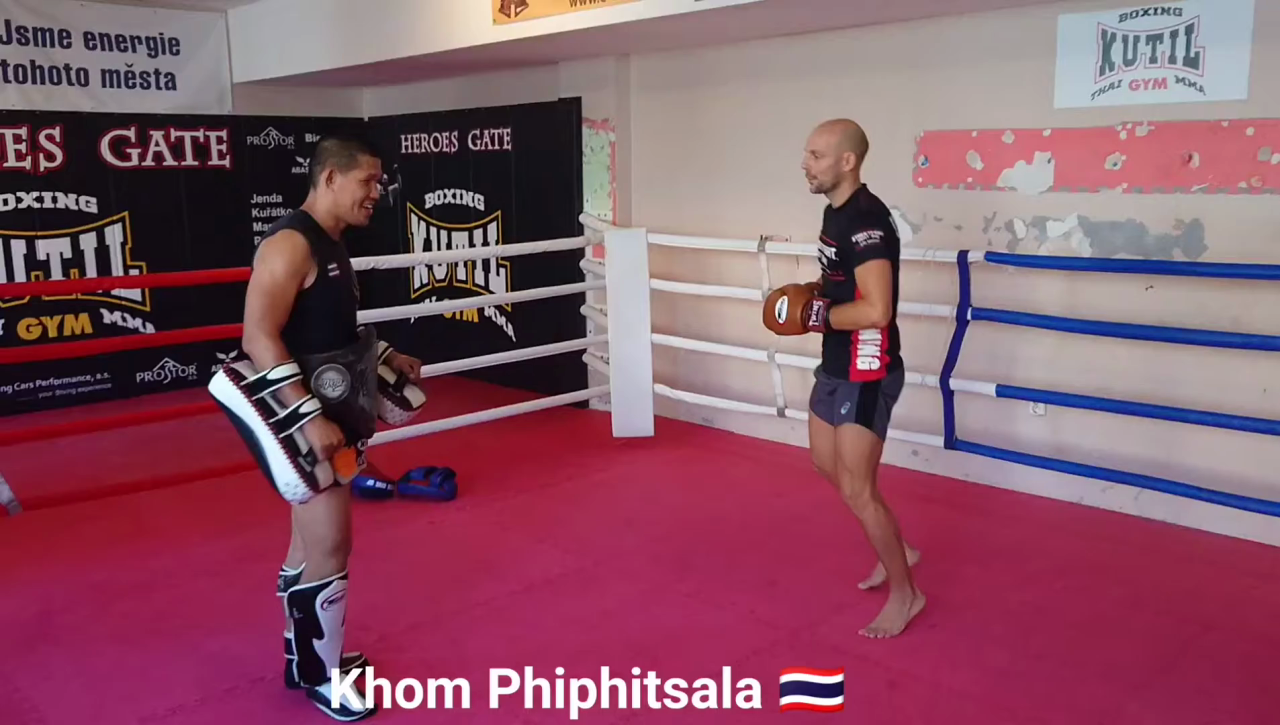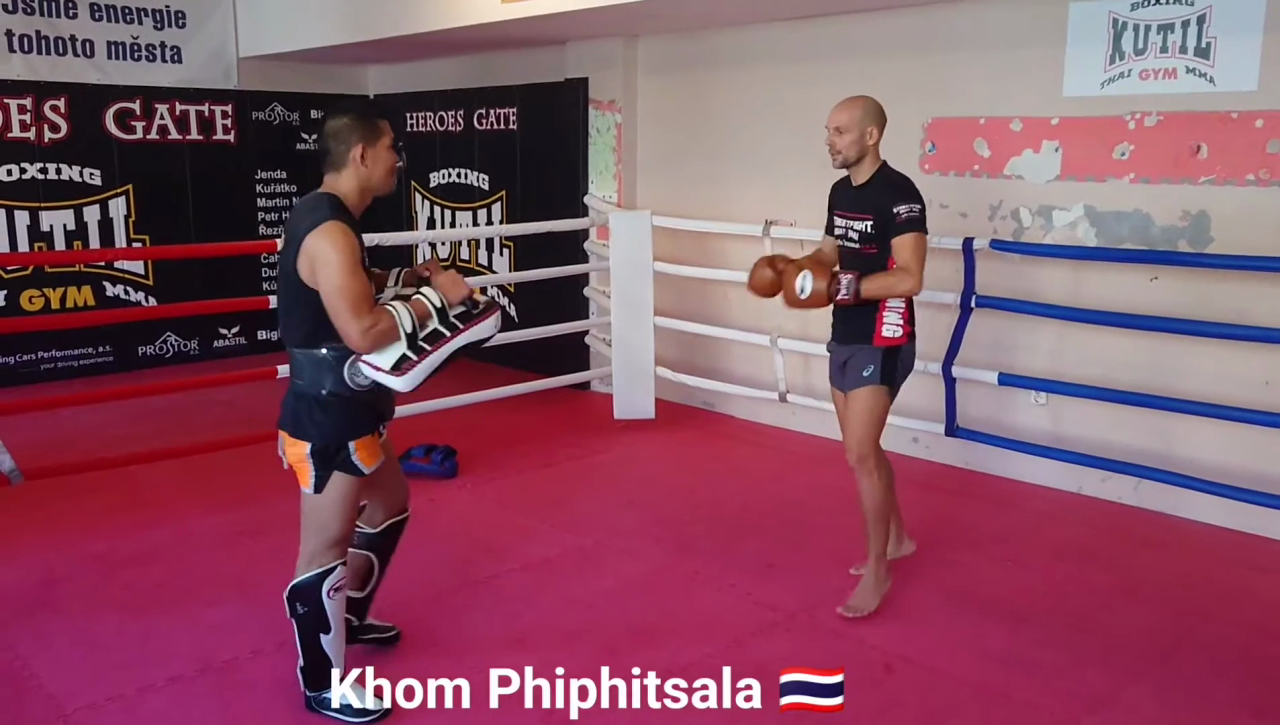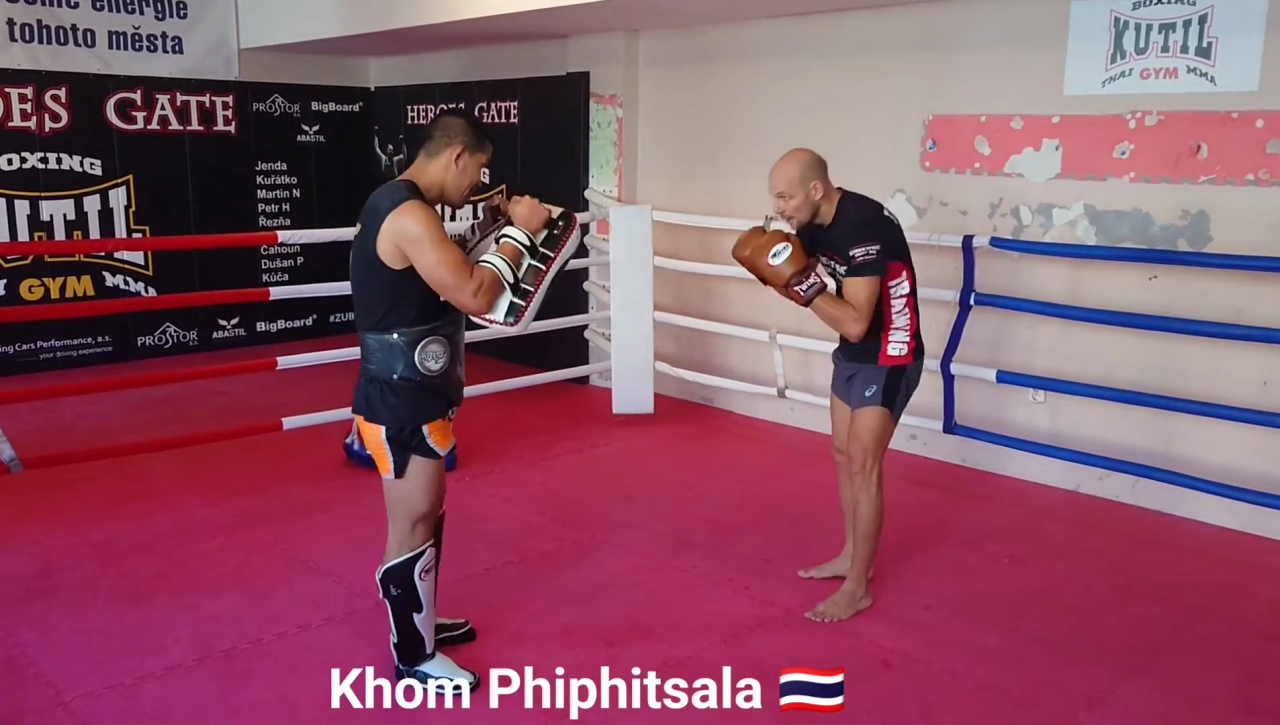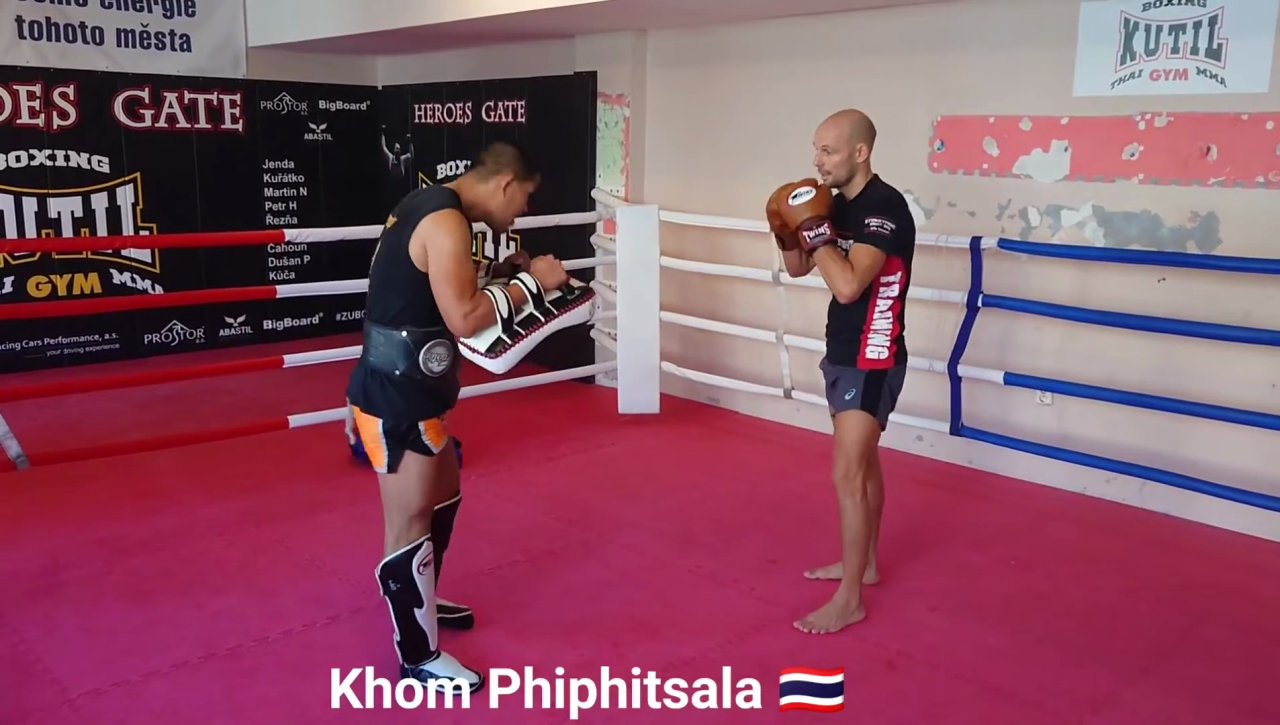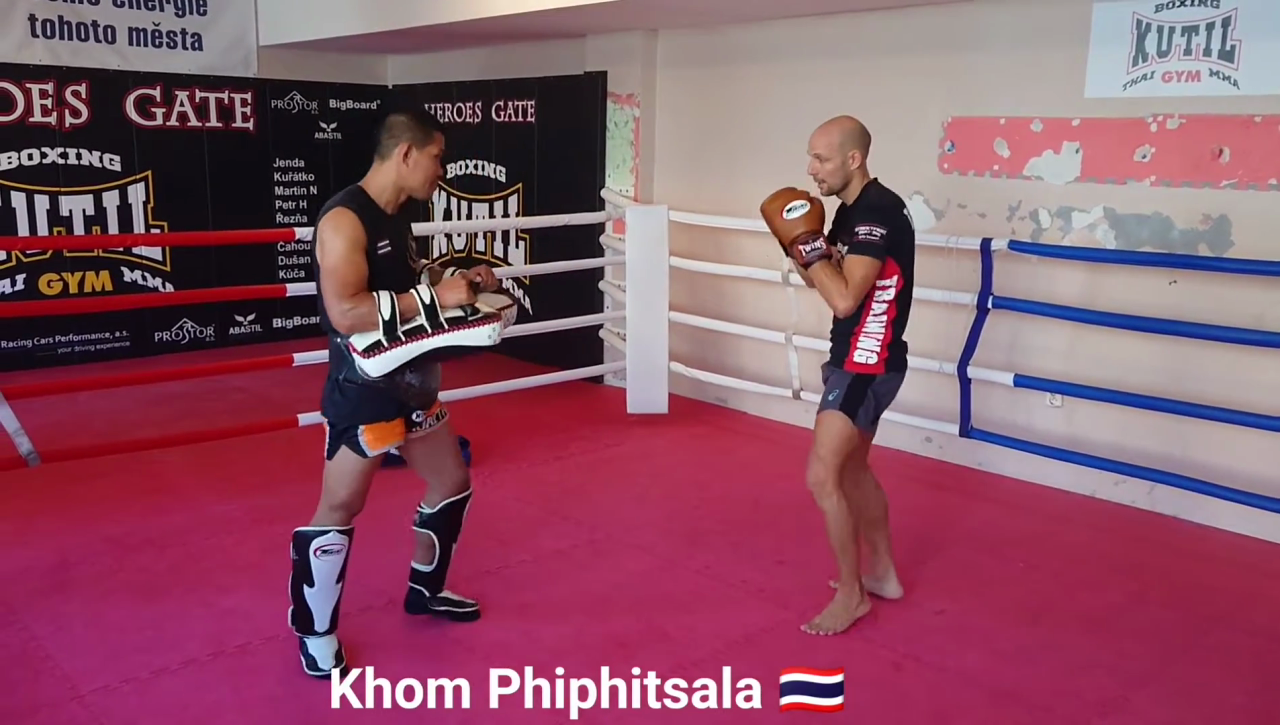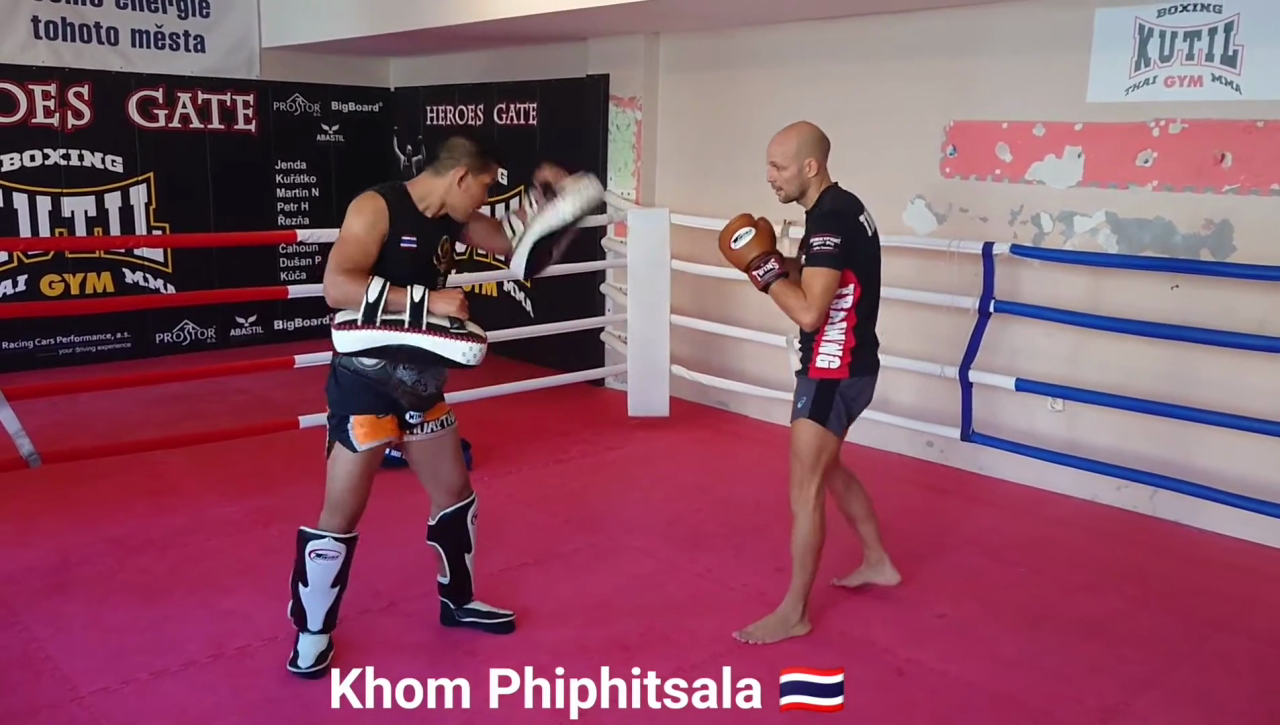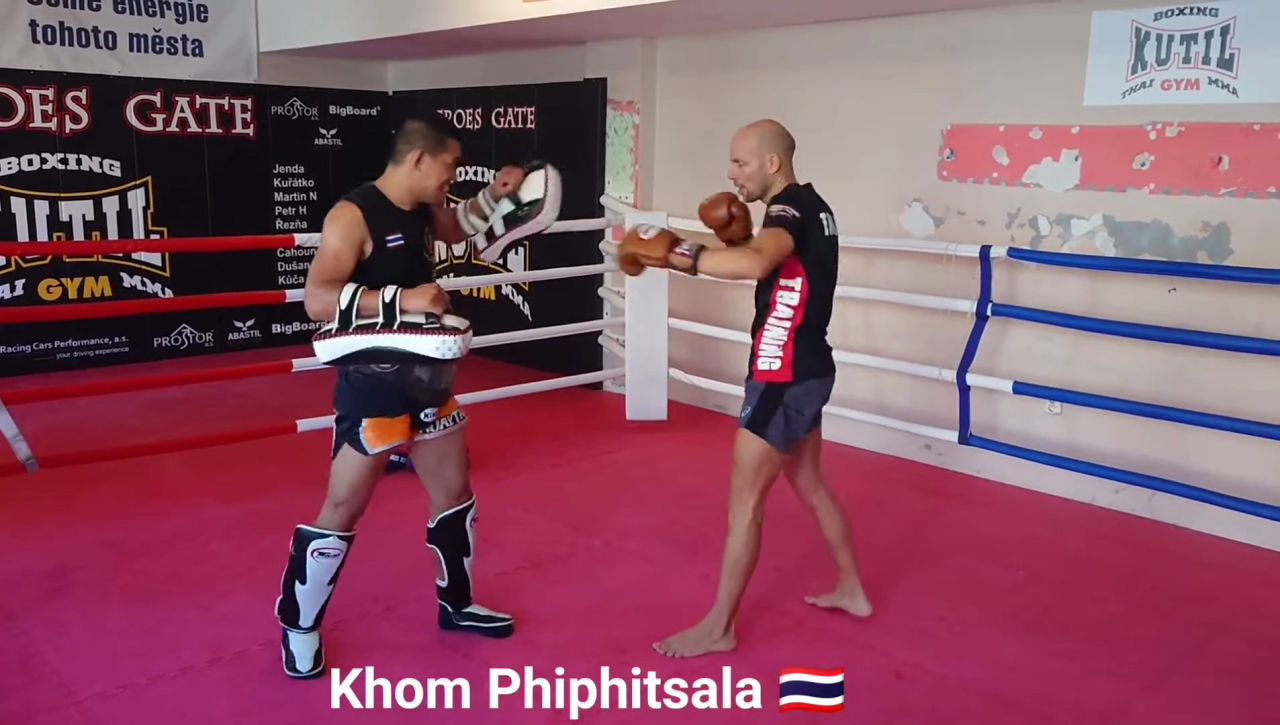
dt=0.7s
person 1, frame 1
left shoulder: (332, 246)
right shoulder: (290, 243)
right elbow: (260, 338)
left wrist: (386, 358)
right wrist: (309, 416)
left hip: (334, 421)
right hip: (303, 430)
left knee: (310, 545)
right knee: (327, 552)
left ankle: (306, 656)
right ankle: (319, 675)
person 1, frame 2
left shoulder: (330, 218)
right shoulder: (329, 232)
right elbow: (365, 333)
left wrist: (410, 276)
right wrist: (434, 301)
left hip: (347, 407)
right hip: (329, 416)
left knee: (391, 502)
right knee: (327, 545)
left ankle: (347, 618)
person 1, frame 3
left shoulder: (395, 202)
right shoulder: (409, 216)
left elbow: (448, 277)
right elbow: (475, 296)
left wrist: (497, 229)
right wrist: (520, 233)
left hip: (403, 390)
right hip: (402, 400)
left knee: (425, 516)
right knee: (412, 528)
left ankle: (418, 620)
right ankle: (414, 658)
person 1, frame 4
left shoulder: (433, 207)
right shoulder: (446, 222)
right elbow: (465, 318)
left wrist: (511, 279)
right wrist: (532, 281)
left hip: (406, 385)
right hip: (398, 393)
left knee: (443, 496)
right knee: (410, 521)
left ankle: (418, 603)
right ankle: (419, 656)
person 1, frame 5
left shoulder: (396, 214)
right shoulder: (344, 220)
right elbow: (346, 313)
left wrist: (454, 278)
right wrist: (434, 297)
left hip: (414, 385)
right hip: (363, 392)
left knee: (452, 484)
right knee: (339, 512)
left ankle: (426, 590)
right ankle: (314, 631)
person 1, frame 6
left shoulder: (447, 220)
right shoulder: (376, 207)
left elbow: (507, 243)
right elbow: (338, 286)
left wrist: (539, 197)
right wrist: (426, 299)
left hip: (422, 386)
right hip: (365, 387)
left knee: (455, 494)
right knee: (340, 515)
left ankle: (458, 601)
right ankle: (313, 631)
person 1, frame 7
left shoulder: (421, 212)
right shoulder: (352, 215)
left elbow: (469, 228)
right elbow: (318, 300)
left wrist: (498, 193)
right wrist: (401, 298)
left hip: (429, 387)
right hip: (374, 390)
left knee: (455, 497)
right knee: (341, 512)
left ankle: (457, 605)
right ankle: (299, 627)
person 2, frame 1
left shoulder: (867, 221)
right shoulder: (835, 214)
left elbow: (877, 309)
left wrist: (814, 316)
right wrist: (811, 296)
left hip: (865, 376)
right hip: (836, 369)
left knee: (857, 491)
right knee: (829, 465)
left ankle: (905, 593)
right ankle: (899, 551)
person 2, frame 2
left shoulder: (900, 194)
right shoulder: (840, 192)
left elbow: (909, 279)
left wrist: (835, 289)
right wrist: (792, 270)
left hip: (882, 343)
right hip: (844, 339)
left knee: (859, 453)
right knee: (862, 447)
left ankle: (877, 573)
right ankle: (896, 538)
person 2, frame 3
left shoulder: (863, 226)
right shoulder: (812, 223)
left elbow: (855, 323)
right elbow: (797, 283)
left wrist: (803, 282)
right wrist: (774, 270)
left hip: (887, 359)
right hip: (851, 355)
left knee: (863, 466)
right knee: (843, 454)
left ankle: (857, 587)
right ankle: (851, 555)
person 2, frame 4
left shoulder: (885, 208)
right shoulder: (836, 201)
left elbow: (847, 285)
right elbow: (797, 268)
left wrist: (815, 230)
right wrist: (788, 232)
left hip: (871, 362)
right hip: (843, 355)
left knee: (846, 476)
right knee: (862, 463)
left ankle: (849, 600)
right ankle: (864, 562)
person 2, frame 5
left shoulder: (878, 213)
right shoulder: (850, 209)
left elbow: (841, 297)
right elbow: (823, 279)
left wrist: (807, 242)
right wrist: (803, 243)
left hip: (866, 366)
right hip: (854, 361)
left knee: (820, 477)
right knee: (850, 467)
left ankle: (852, 593)
right ankle: (882, 573)
person 2, frame 6
left shoulder: (831, 220)
right shoulder: (839, 207)
left elbow: (809, 313)
left wrist: (760, 267)
right wrist: (774, 259)
left hip: (833, 372)
right hip: (849, 366)
left knee: (805, 490)
right knee: (828, 469)
left ankle: (794, 612)
right ankle: (877, 561)
person 2, frame 7
left shoulder: (793, 208)
right shoulder: (806, 210)
left elbow: (753, 264)
left wrist: (677, 251)
right wrist: (738, 236)
left hip: (782, 378)
right hip: (808, 372)
left knee: (744, 502)
right knee: (809, 484)
left ankle: (718, 628)
right ankle: (852, 591)
